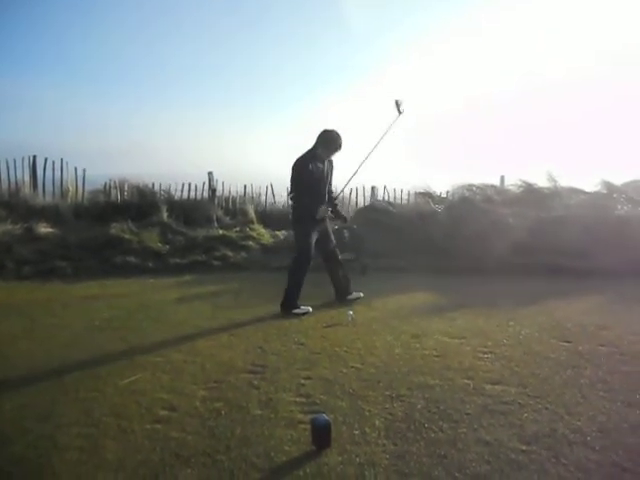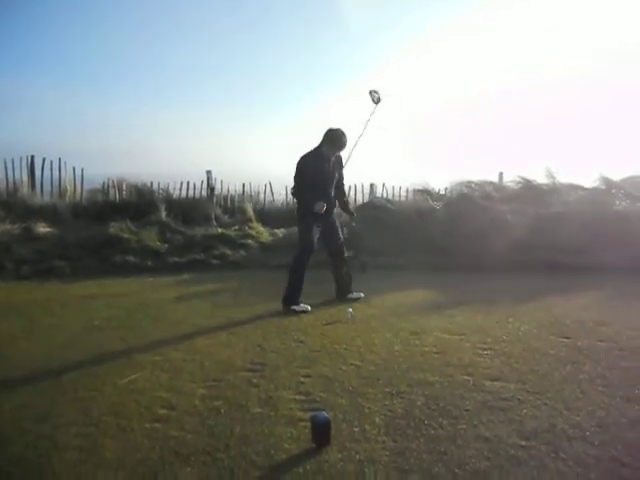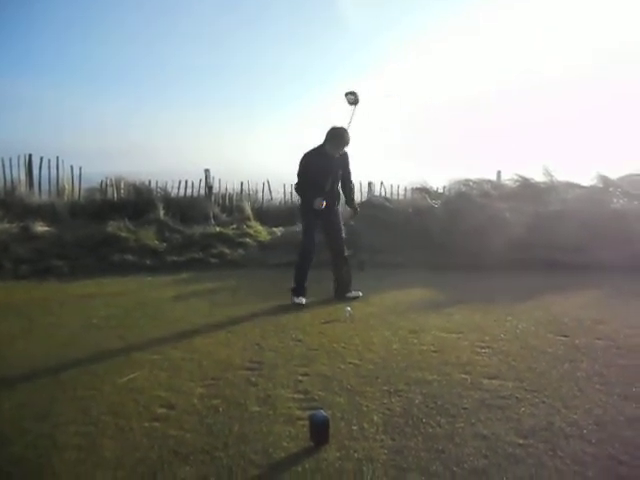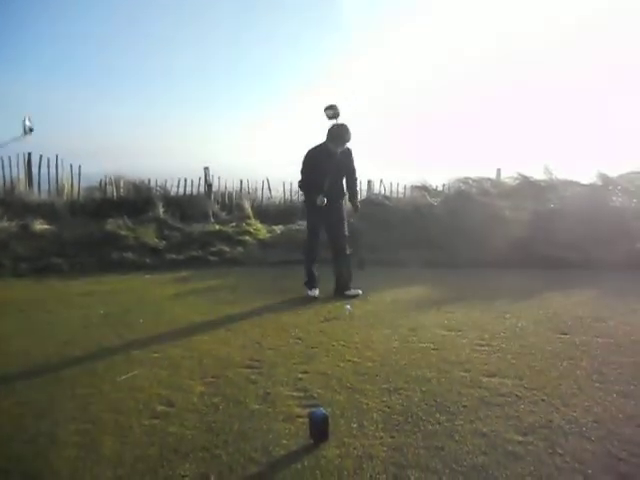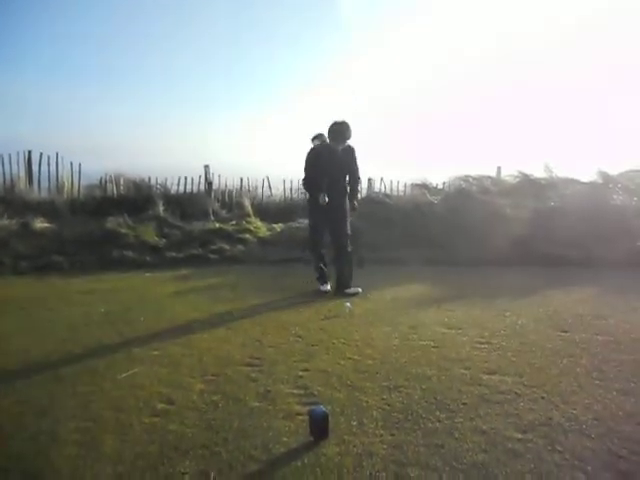
dt=0.1s
person 1, frame 1
left shoulder: (328, 162)
right shoulder: (303, 164)
right elbow: (295, 195)
left wrist: (335, 210)
right wrist: (316, 209)
left hip: (321, 218)
right hip: (304, 218)
left knee: (332, 254)
right knee: (303, 258)
left ankle: (343, 292)
right ankle: (289, 304)
person 1, frame 2
left shoulder: (336, 160)
right shoulder: (307, 161)
left elbow: (339, 185)
right elbow: (297, 191)
left wrist: (345, 206)
right wrist: (313, 203)
left hip: (327, 213)
right hip: (309, 214)
left knee: (338, 250)
right knee: (304, 253)
left ankle: (344, 290)
right ankle: (291, 299)
person 1, frame 3
left shoulder: (343, 157)
right shoulder: (310, 158)
left elbow: (346, 182)
right elbow: (300, 186)
left wrist: (351, 202)
right wrist: (313, 200)
left hip: (332, 208)
right hip: (311, 209)
left knee: (339, 248)
right knee: (307, 249)
left ankle: (343, 289)
right ankle: (298, 291)
person 1, frame 4
left shoulder: (346, 153)
right shoulder: (313, 155)
left elbow: (351, 178)
right elbow: (303, 183)
left wrist: (353, 199)
right wrist: (315, 196)
left hip: (336, 204)
right hip: (315, 205)
left knee: (341, 245)
right knee: (312, 244)
left ankle: (343, 286)
right ankle: (311, 283)
person 1, frame 5
left shoulder: (349, 152)
right shoulder: (316, 153)
left elbow: (354, 177)
right elbow: (307, 180)
left wrist: (353, 197)
right wrist: (317, 194)
left hip: (340, 202)
right hip: (318, 203)
left knee: (343, 243)
right knee: (316, 242)
left ankle: (344, 283)
right ankle: (323, 279)
